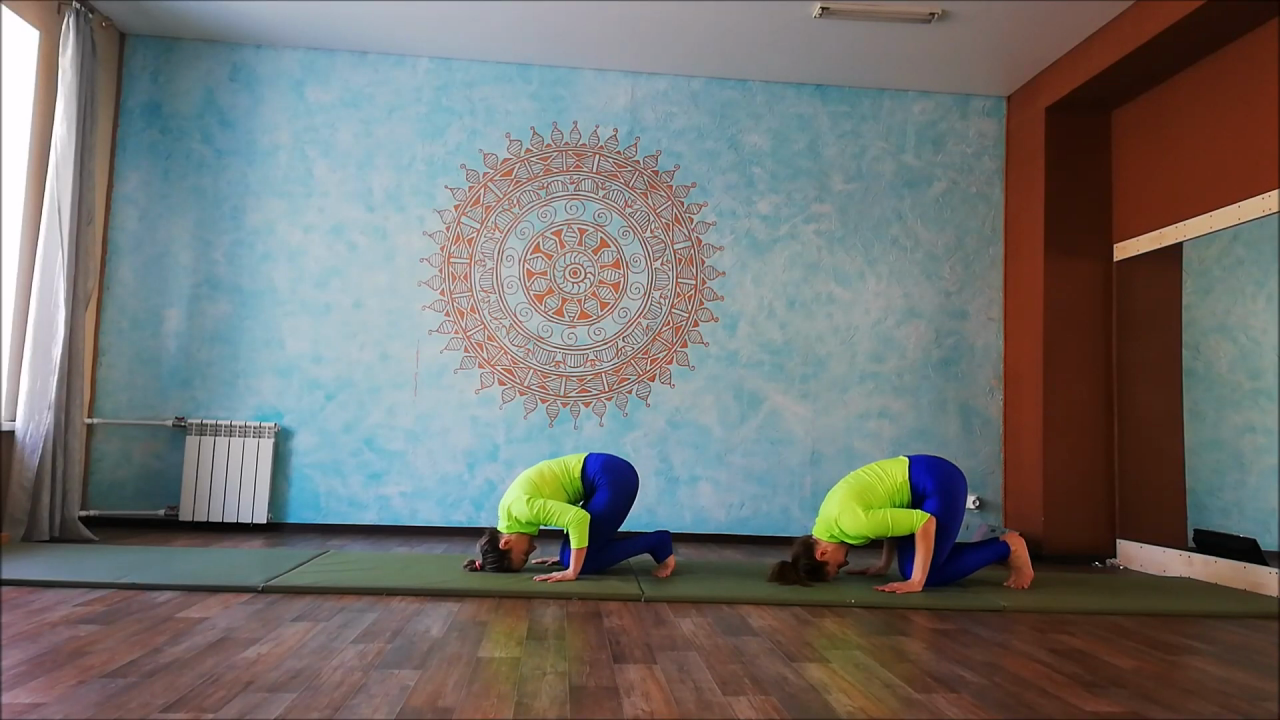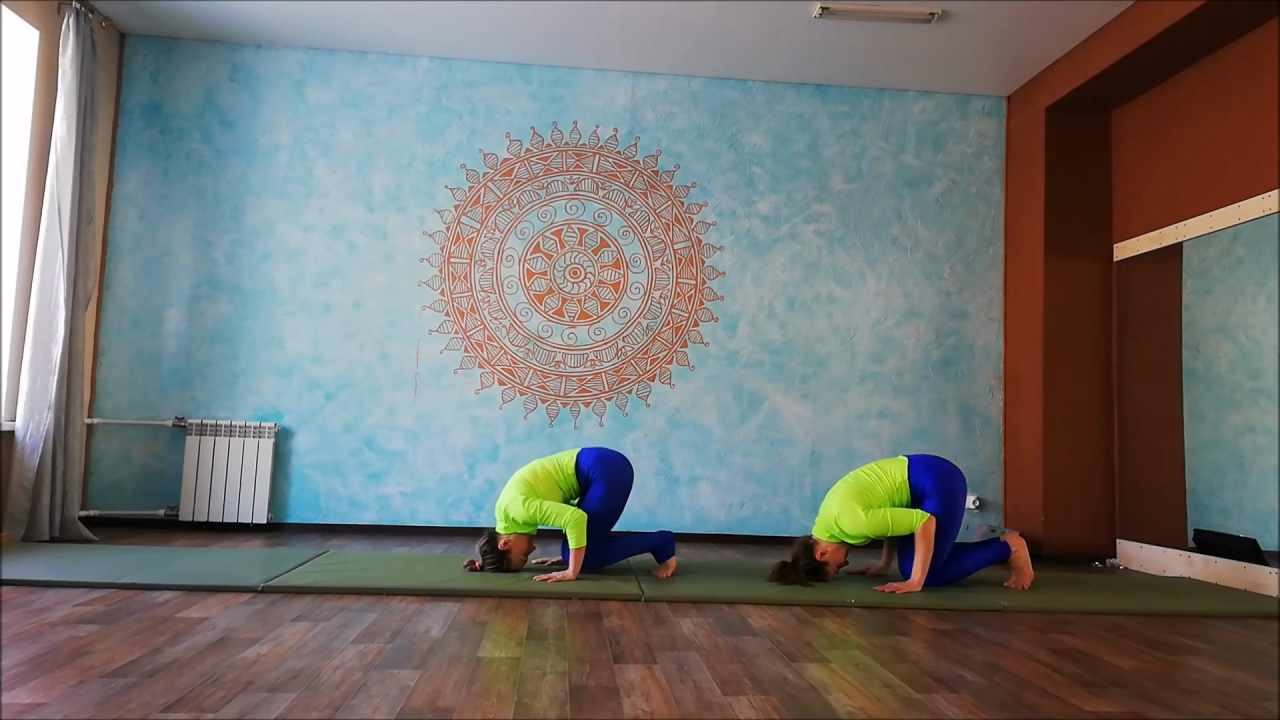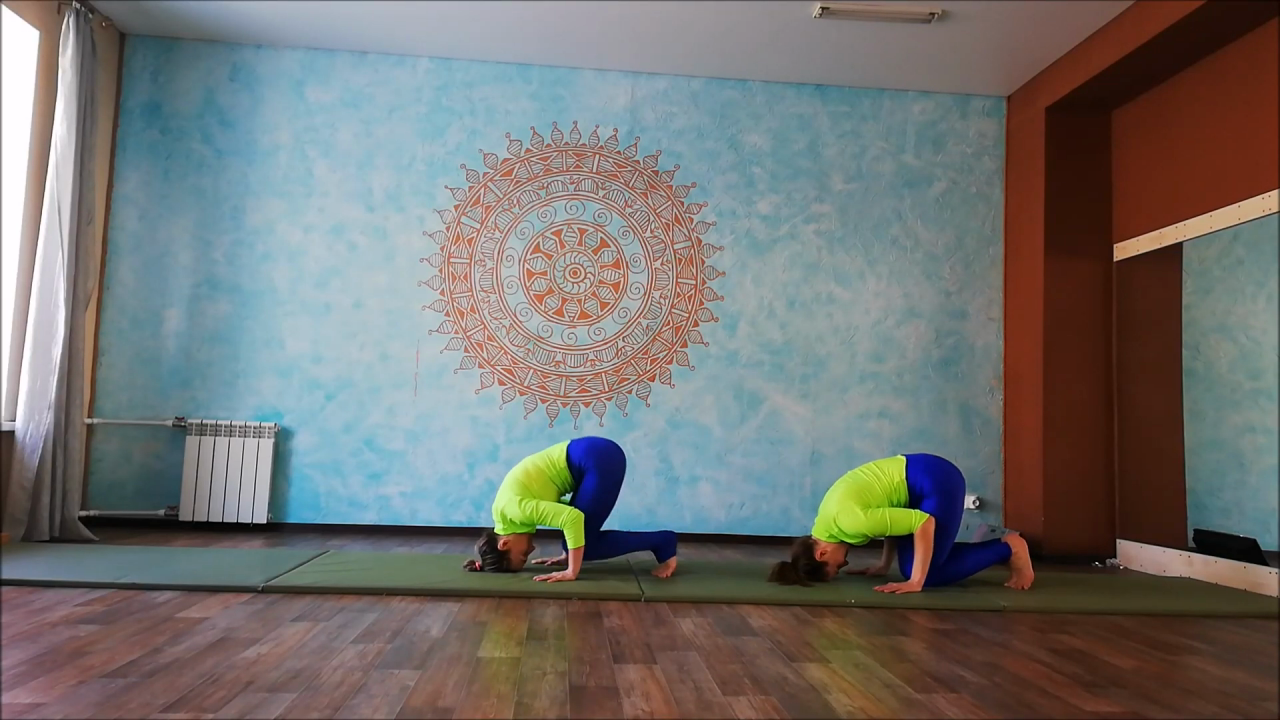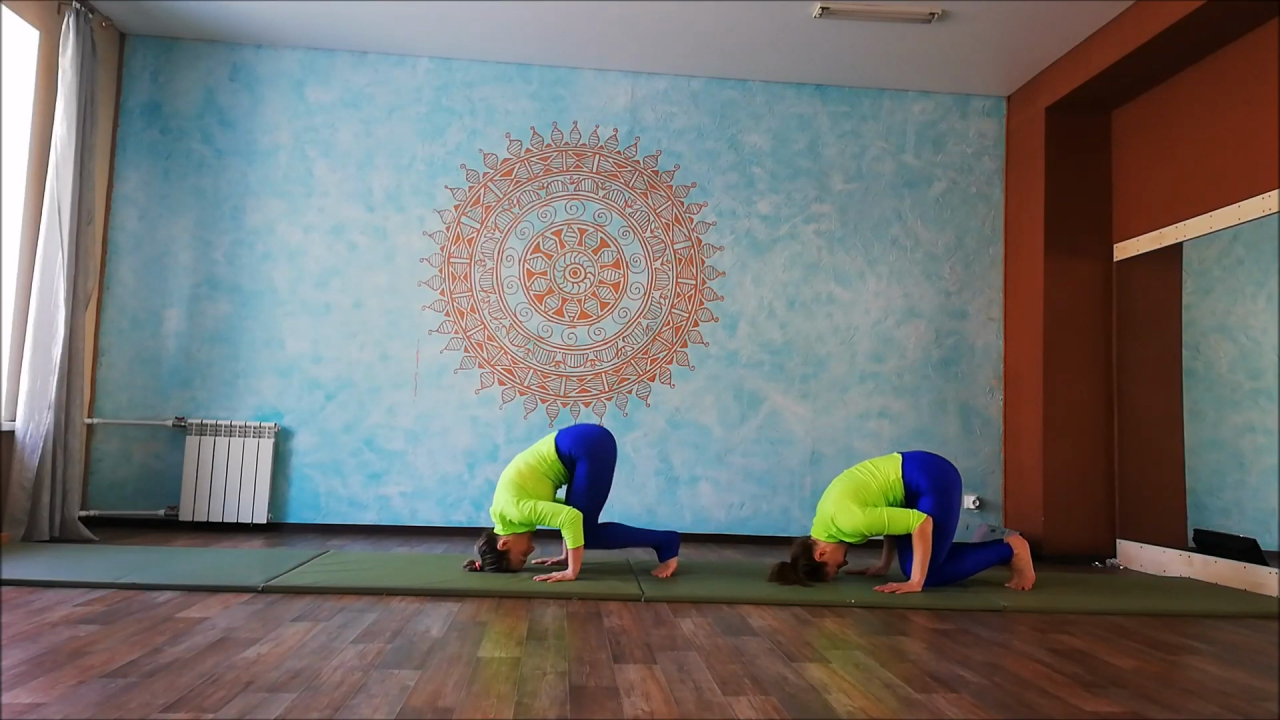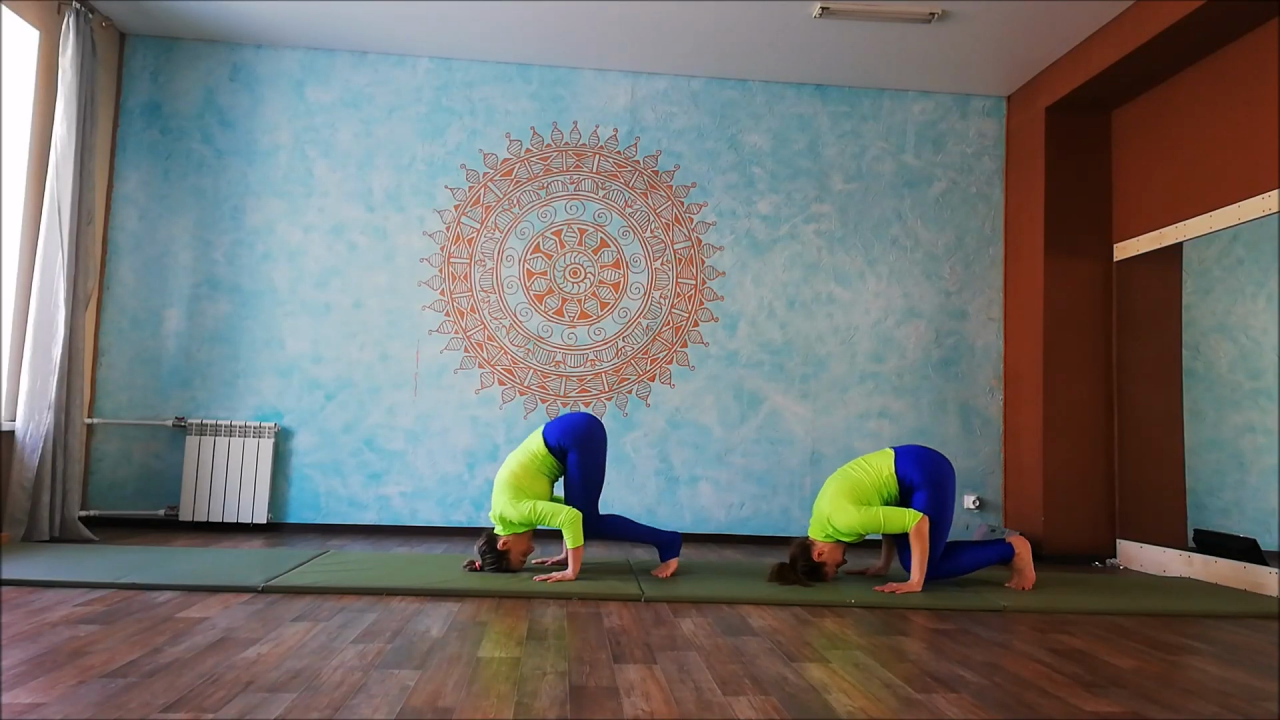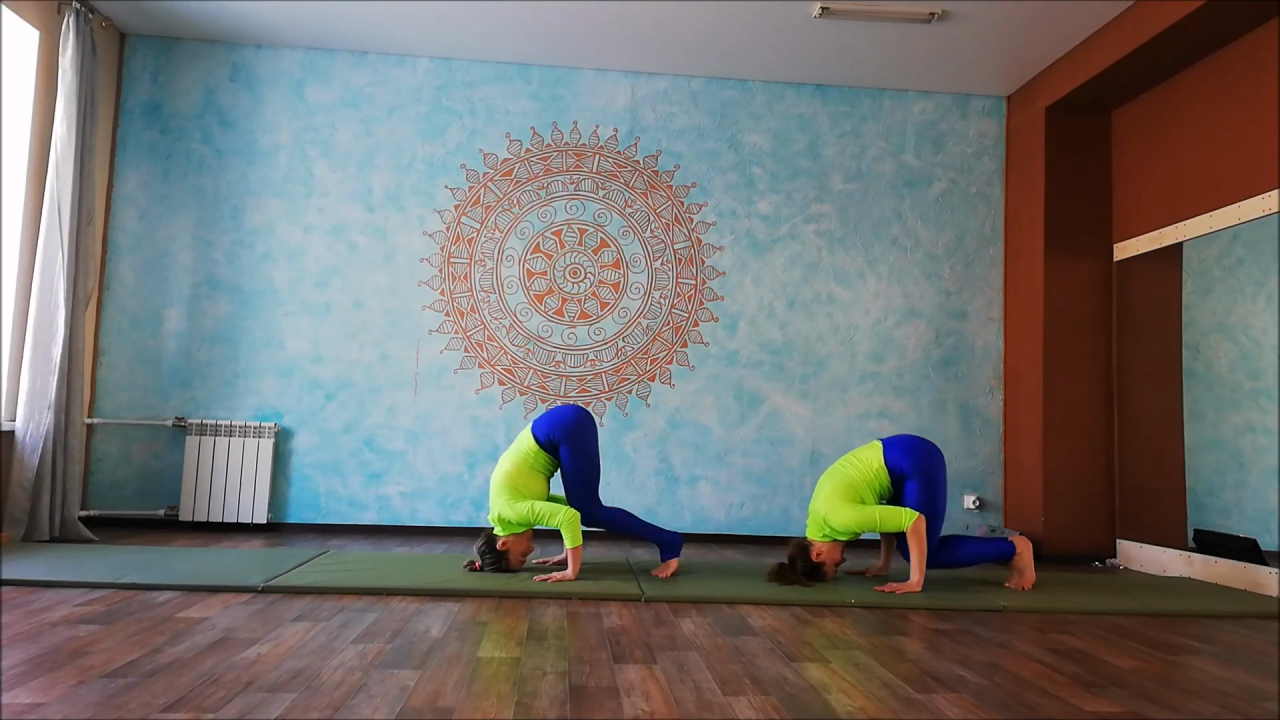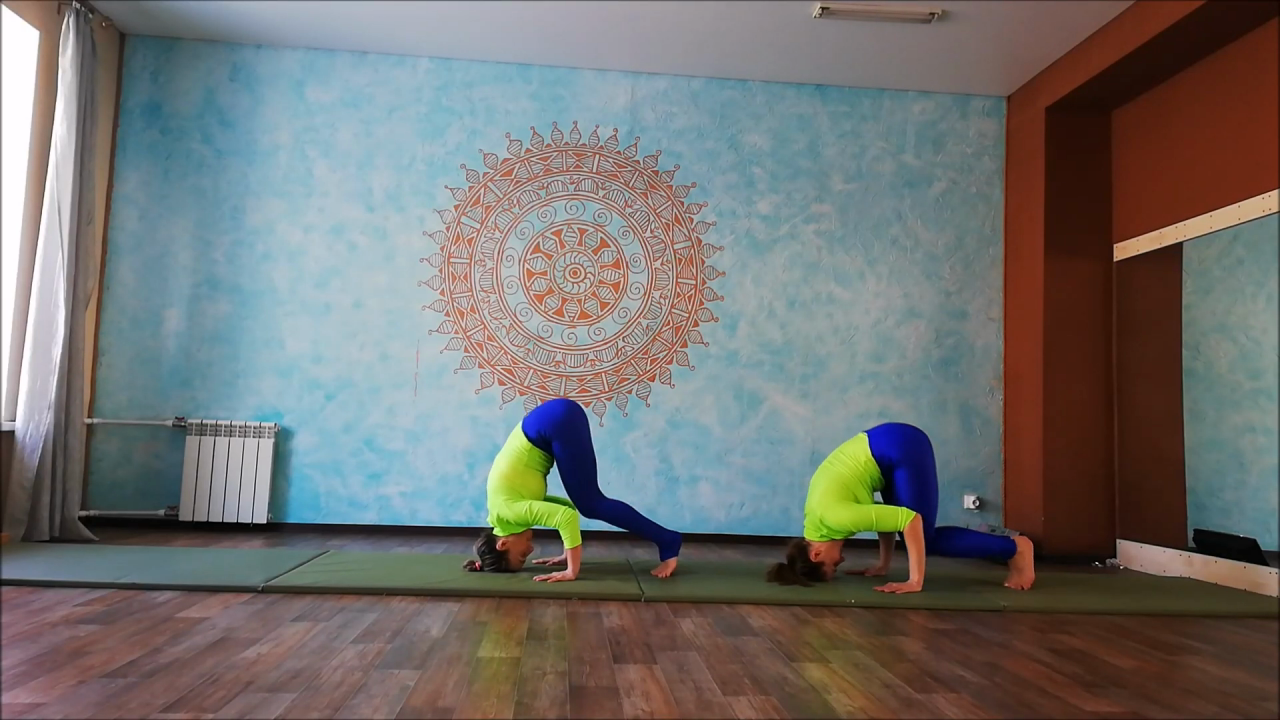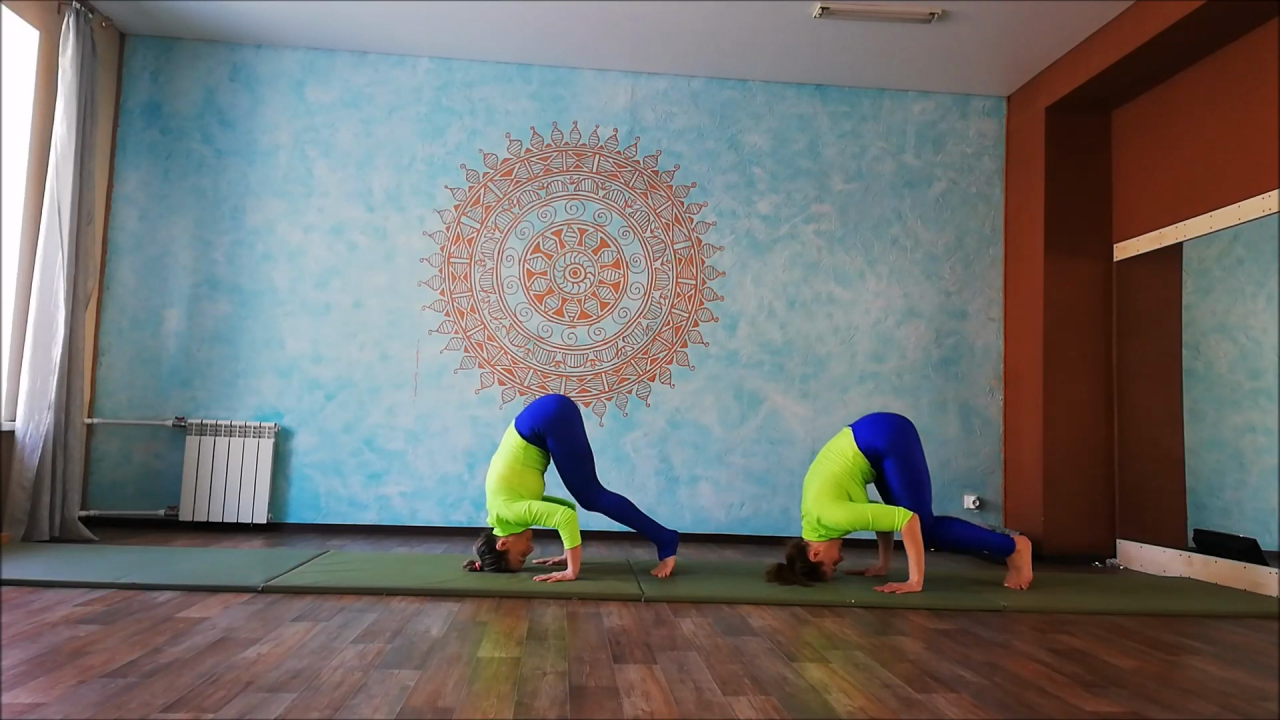
dt=0.1s
person 1, frame 1
left shoulder: (849, 522)
right shoulder: (831, 520)
left elbow: (926, 522)
left wrist: (916, 582)
right wrist: (884, 564)
left hip: (939, 483)
right hip: (920, 480)
left knee: (927, 575)
right knee: (911, 568)
left ankle: (1007, 548)
right ankle: (1003, 546)
person 1, frame 2
left shoulder: (849, 521)
right shoulder: (831, 519)
left elbow: (925, 521)
left wrist: (916, 582)
right wrist: (884, 565)
left hip: (938, 483)
right hip: (921, 479)
left knee: (928, 575)
right knee: (911, 569)
left ankle: (1008, 548)
right ankle: (1004, 545)
person 1, frame 3
left shoulder: (846, 521)
right shoulder: (830, 520)
left elbow: (923, 522)
left wrist: (916, 582)
right wrist: (884, 565)
left hip: (936, 482)
right hip: (917, 480)
left knee: (928, 576)
right knee: (913, 567)
left ankle: (1009, 549)
right ankle: (1004, 547)
person 1, frame 4
left shoulder: (843, 519)
right shoulder: (829, 517)
left elbow: (921, 522)
left wrist: (916, 582)
right wrist: (883, 565)
left hip: (932, 480)
right hip: (917, 478)
left knee: (928, 576)
right knee: (914, 567)
left ankle: (1011, 549)
right ankle: (1006, 547)
person 1, frame 5
left shoulder: (839, 519)
right shoulder: (825, 520)
left elbow: (918, 522)
left wrist: (916, 582)
right wrist: (883, 564)
left hip: (924, 472)
right hip: (909, 469)
left knee: (928, 567)
right knee: (916, 560)
left ankle: (1013, 550)
right ankle: (1009, 548)
person 1, frame 6
left shoulder: (834, 518)
right shoulder: (824, 515)
left elbow: (914, 520)
right elbow: (890, 516)
left wrist: (916, 581)
right wrist: (883, 564)
left hip: (914, 462)
right hip: (901, 461)
left knee: (925, 556)
right knee: (916, 553)
left ankle: (1014, 549)
person 1, frame 7
left shoulder: (830, 517)
right shoulder: (820, 520)
left elbow: (910, 519)
right elbow: (885, 517)
left wrist: (915, 581)
right wrist: (883, 564)
left hip: (901, 449)
right hip: (890, 448)
left knee: (925, 541)
right knee: (922, 537)
left ankle: (1016, 549)
person 1, frame 8
left shoulder: (826, 516)
right shoulder: (817, 516)
left elbow: (907, 519)
right elbow: (884, 514)
left wrist: (916, 581)
right wrist: (883, 564)
left hip: (885, 439)
right hip: (878, 439)
left knee: (923, 530)
right knee: (920, 529)
left ankle: (1014, 547)
person 2, frame 1
left shoulder: (518, 508)
right shoulder: (517, 507)
left elbow: (578, 518)
left wrist: (572, 572)
right wrist: (567, 557)
left hip: (612, 478)
right hip: (607, 474)
left knee: (584, 561)
right knee: (575, 555)
left ankle: (658, 543)
person 2, frame 2
left shoulder: (515, 508)
right shoulder: (512, 507)
left elbow: (575, 517)
right elbow: (571, 515)
left wrist: (572, 571)
right wrist: (568, 556)
left hip: (606, 473)
right hip: (605, 468)
left knee: (584, 559)
right knee: (576, 553)
left ankle: (660, 543)
person 2, frame 3
left shoulder: (512, 510)
right shoulder: (509, 510)
left elbow: (573, 518)
right elbow: (568, 518)
left wrist: (572, 571)
right wrist: (567, 557)
left hip: (597, 459)
right hip: (593, 454)
left knee: (586, 546)
right knee: (581, 539)
left ankle: (663, 544)
person 2, frame 4
left shoulder: (510, 510)
right shoulder: (507, 507)
left elbow: (571, 517)
right elbow: (568, 515)
left wrist: (572, 571)
right wrist: (566, 556)
left hip: (587, 449)
right hip: (586, 445)
left knee: (585, 534)
right knee: (580, 531)
left ankle: (665, 543)
person 2, frame 5
left shoulder: (510, 511)
right shoulder: (508, 511)
left elbow: (571, 517)
right elbow: (566, 513)
left wrist: (572, 571)
right wrist: (566, 556)
left hip: (577, 434)
right hip: (576, 430)
left knee: (588, 522)
left ankle: (668, 544)
person 2, frame 6
left shoulder: (507, 511)
right shoulder: (506, 509)
left elbow: (568, 517)
left wrist: (572, 572)
right wrist: (567, 556)
left hip: (566, 429)
right hip: (565, 426)
left knee: (589, 514)
left ankle: (668, 543)
person 2, frame 7
left shoulder: (507, 511)
right shoulder: (507, 511)
left elbow: (566, 517)
left wrist: (572, 571)
right wrist: (568, 555)
left hip: (558, 421)
right hip: (556, 419)
left knee: (590, 505)
left ankle: (667, 542)
person 2, frame 8
left shoulder: (506, 511)
right shoulder: (505, 509)
left elbow: (566, 516)
left wrist: (572, 571)
right wrist: (568, 556)
left hip: (551, 418)
right hip: (550, 416)
left knee: (590, 498)
left ankle: (665, 541)
